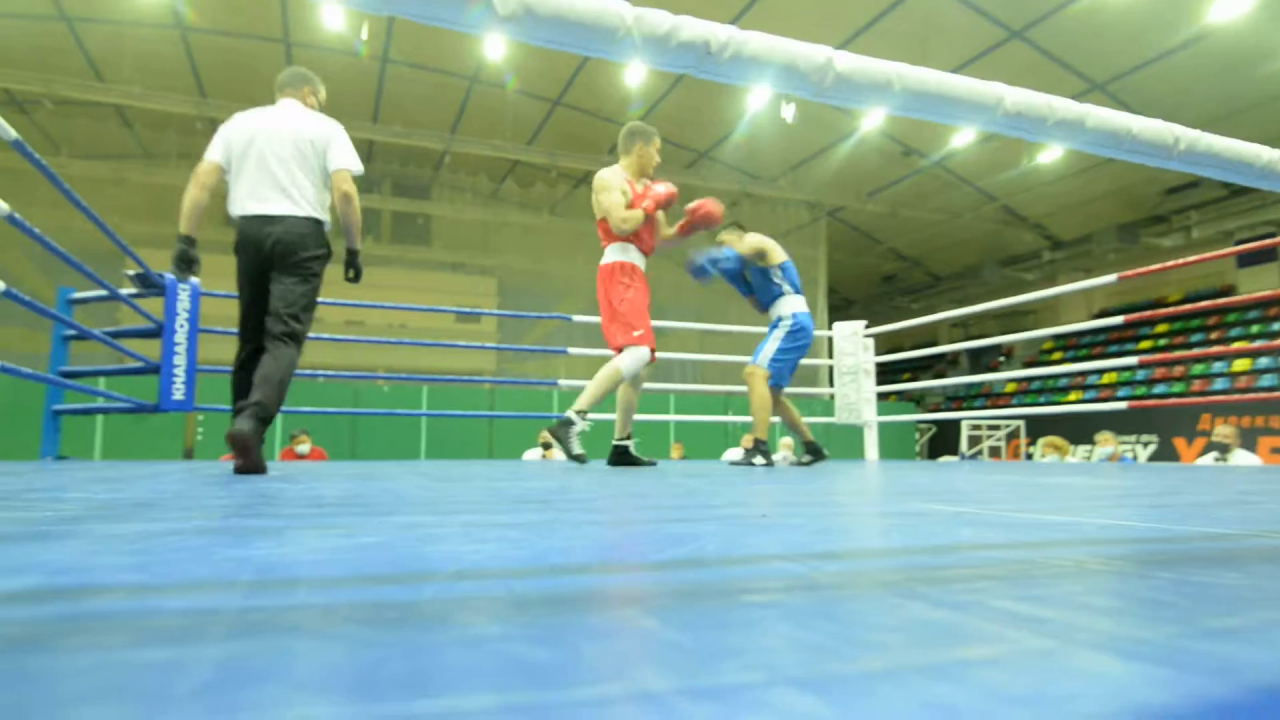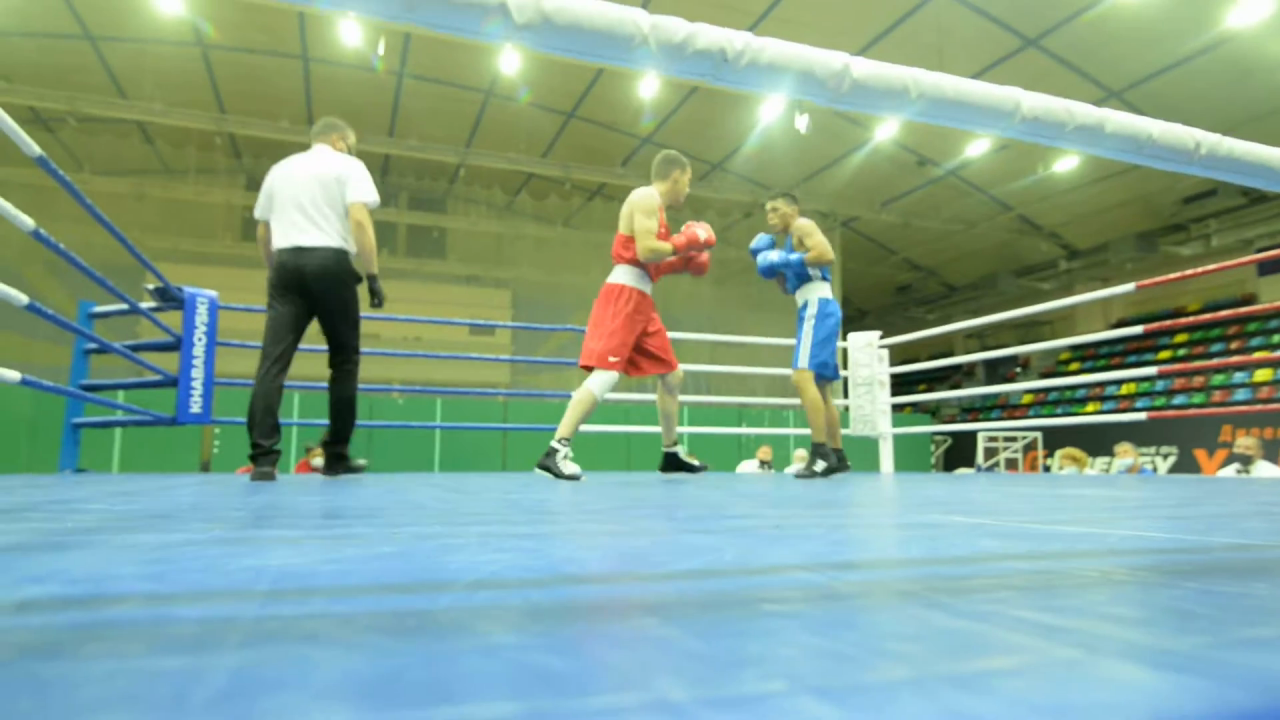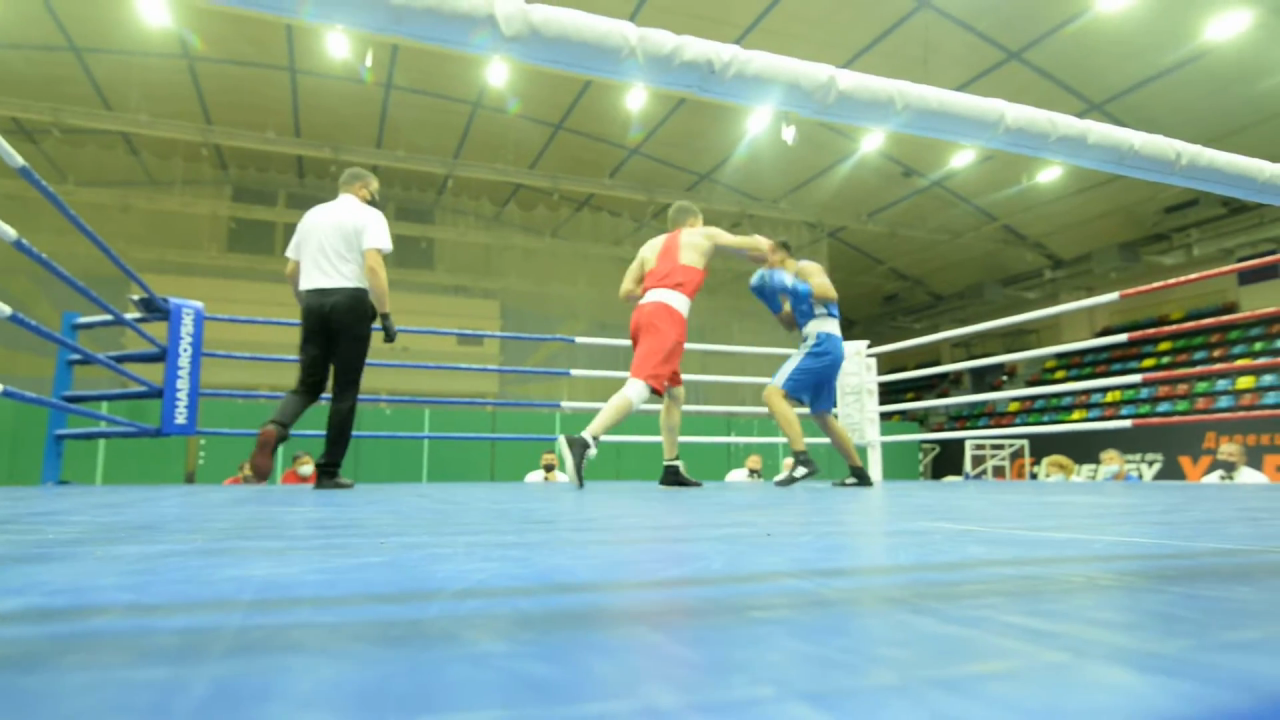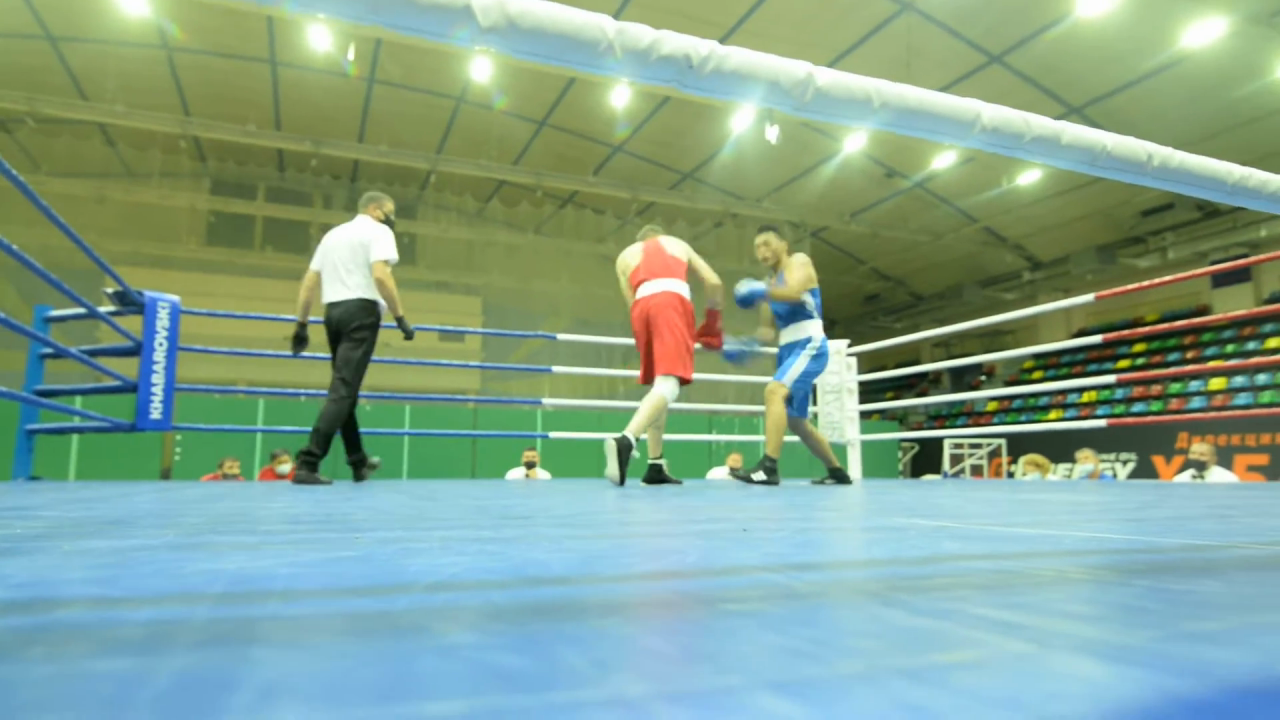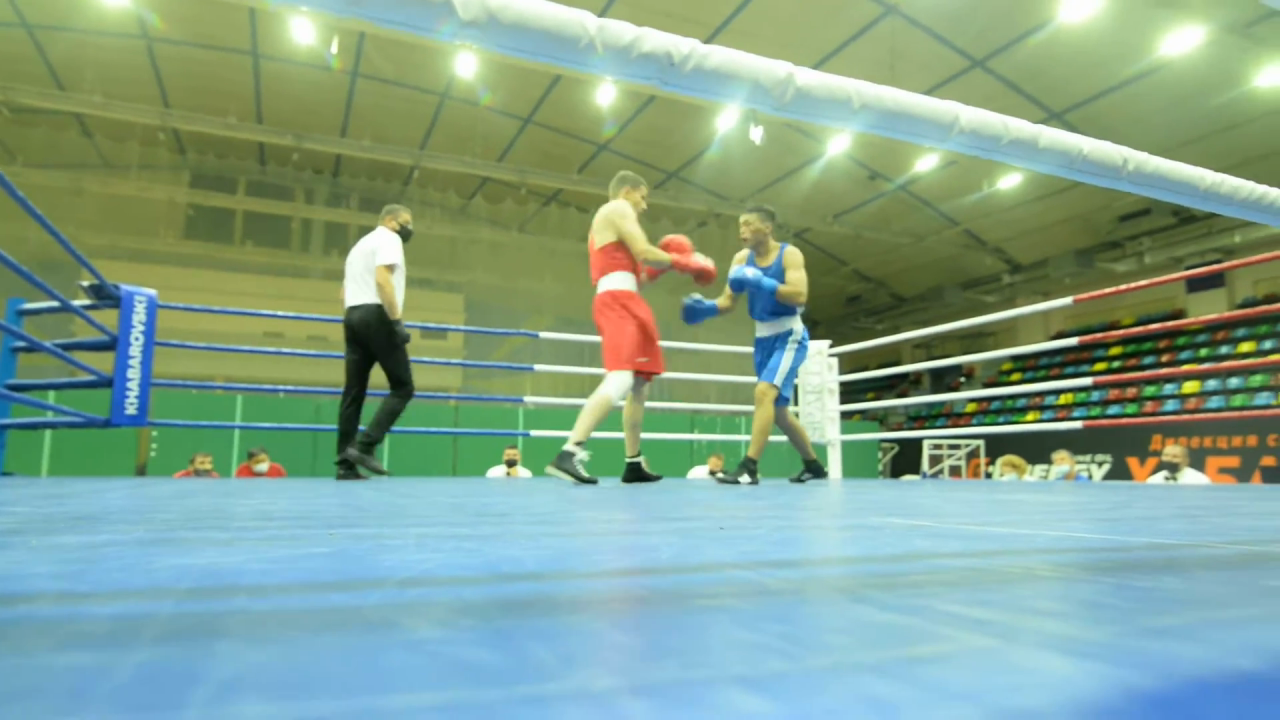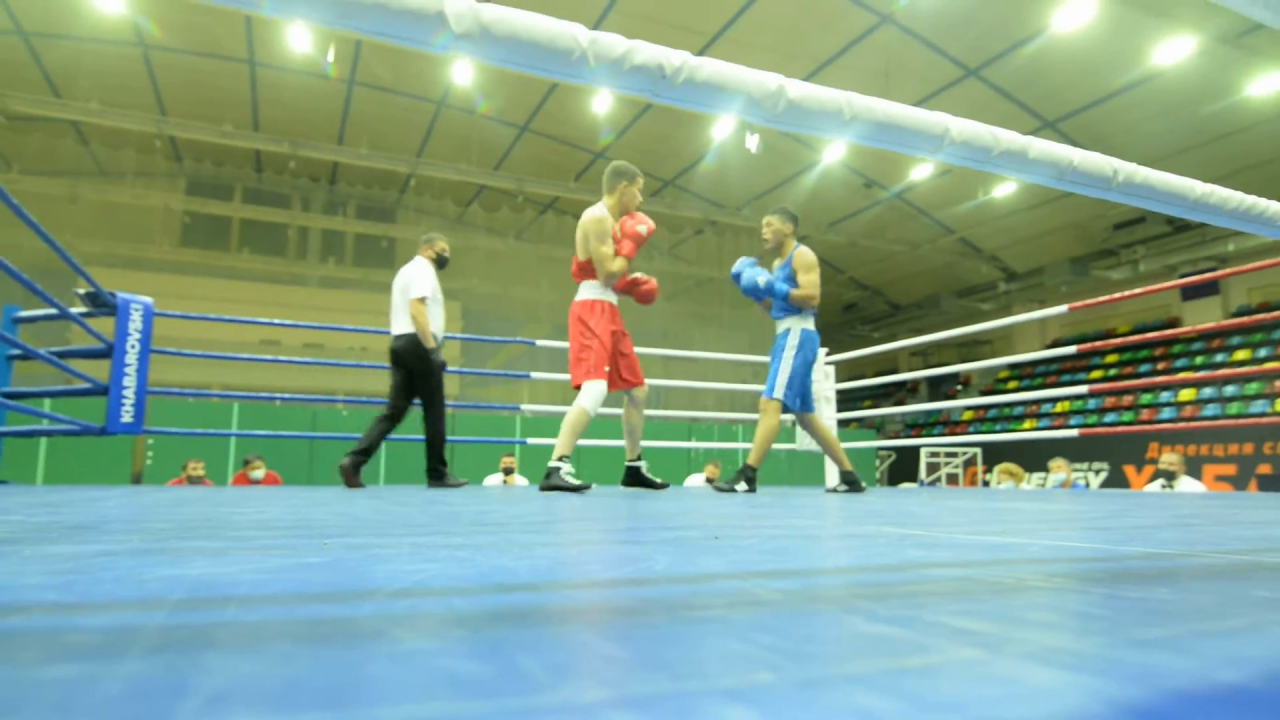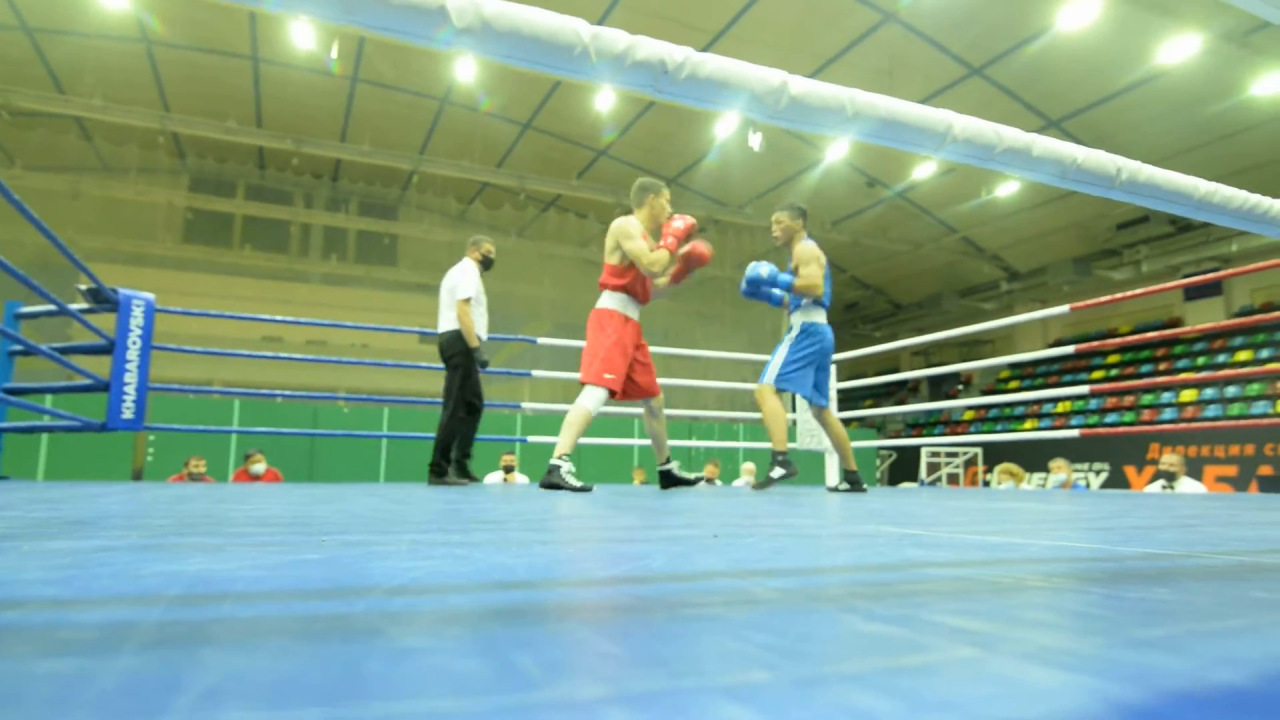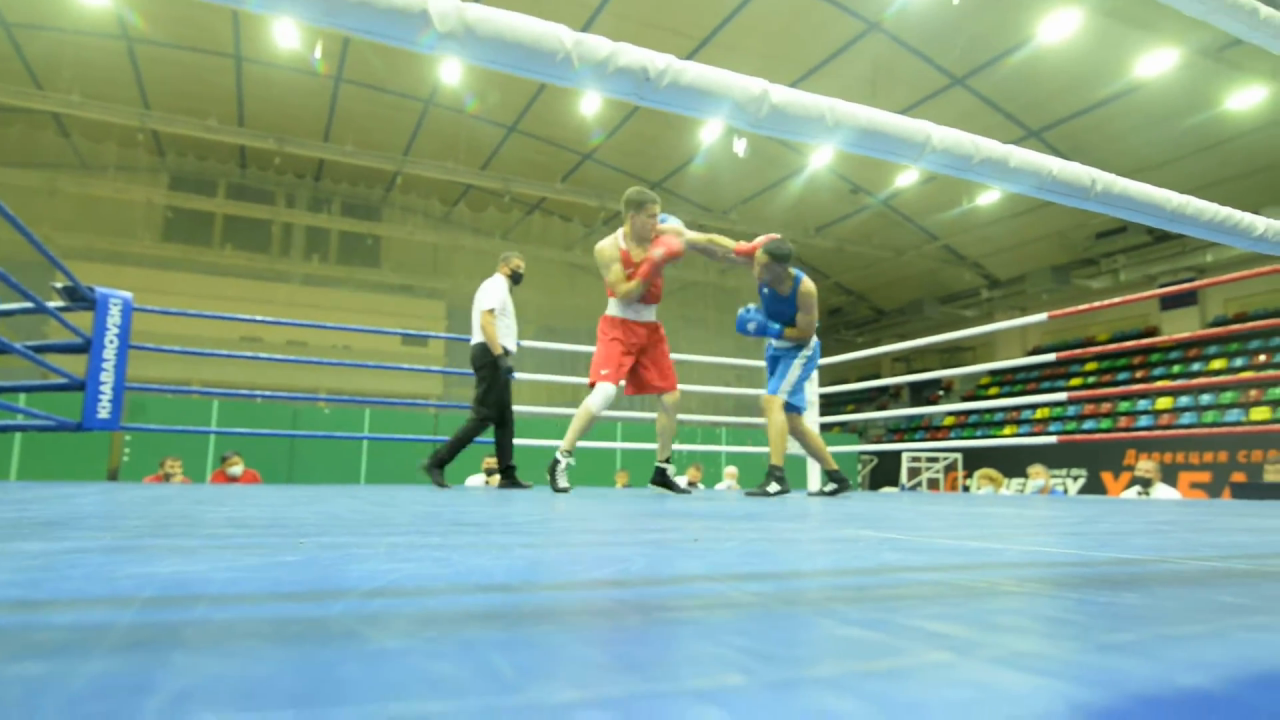
dt=0.3s
person 1, frame 1
left shoulder: (645, 186)
right shoulder: (609, 177)
left elbow: (659, 239)
right elbow: (623, 225)
left wrist: (689, 224)
right wrist: (652, 203)
left hip: (633, 278)
right hip: (621, 273)
left knee: (638, 367)
right knee: (637, 354)
left ankle: (622, 446)
right ankle: (569, 421)
person 1, frame 2
left shoulder: (655, 206)
right shoulder: (646, 197)
right elbow: (645, 252)
left wrist: (683, 262)
right wrist: (686, 244)
left hip: (640, 302)
right hip: (622, 296)
left knee: (671, 376)
right knee: (605, 375)
left ankle: (672, 453)
right ankle: (557, 451)
person 1, frame 3
left shoulder: (649, 245)
right shoulder: (703, 235)
left elbow: (625, 292)
right elbow: (751, 245)
right wrist: (766, 248)
left hip: (645, 313)
right hip: (667, 318)
left knee: (675, 394)
right knee: (638, 388)
left ankle: (672, 468)
right ankle: (582, 441)
person 1, frame 4
left shoulder: (624, 257)
right shoulder: (678, 245)
right elbow: (713, 282)
right wrist: (713, 323)
left hip: (643, 308)
right hip: (671, 303)
left knee: (664, 384)
right knee: (667, 382)
left ankle: (656, 466)
right ankle: (625, 441)
person 1, frame 5
left shoulder: (603, 229)
right shoulder: (618, 209)
right elbow: (643, 256)
left wrist: (666, 257)
right wrist: (684, 263)
left hip: (611, 302)
right hip: (618, 301)
left knee: (638, 385)
right knee: (620, 378)
left ankle: (634, 463)
right ankle: (569, 453)
person 1, frame 6
left shoulder: (607, 220)
right shoulder: (598, 217)
right elbow: (605, 274)
left wrist: (630, 284)
right wrist: (631, 242)
left hip: (606, 313)
right hip: (593, 311)
left knee: (637, 391)
right knee: (595, 389)
left ankle: (634, 468)
right ankle: (556, 468)
person 1, frame 7
left shoulder: (644, 236)
right shoulder: (625, 226)
left elbow: (655, 285)
right elbow: (653, 267)
left wrist: (685, 265)
right wrist: (672, 240)
left hip: (629, 325)
right hip: (610, 321)
left knee: (654, 401)
right knee: (597, 392)
left ankle: (667, 469)
right ankle: (558, 467)
person 1, frame 8
left shoulder: (666, 232)
right shoulder: (607, 248)
left elbow: (707, 242)
right elbow: (624, 294)
left wrist: (744, 248)
right wrist: (651, 263)
left hip: (650, 327)
right hip: (619, 326)
left knee: (669, 399)
right knee: (604, 392)
left ankle: (663, 470)
right ankle: (561, 459)
person 2, frame 1
left shoulder: (240, 122)
right shoulder: (325, 127)
left elbow: (202, 180)
right elbow: (345, 191)
left wrist: (186, 240)
right wrist: (354, 249)
left hip: (251, 235)
right hip: (302, 238)
left knee: (251, 345)
right knee: (284, 341)
left ankle: (244, 434)
right ankle: (251, 422)
person 2, frame 2
left shoulder: (280, 169)
right shoulder: (349, 167)
left elbow: (263, 234)
right elbow: (359, 219)
right wrist: (373, 277)
left hip: (287, 266)
right hip: (330, 266)
left knee: (274, 361)
right knee: (344, 363)
left ankle: (263, 456)
right ankle: (335, 453)
person 2, frame 3
left shoulder: (311, 215)
right shoulder: (369, 216)
left elbow: (291, 270)
right elbow: (373, 265)
right wrist: (386, 316)
left hip: (313, 302)
right hip: (350, 303)
left knee: (308, 387)
right knee: (345, 391)
left ankle: (273, 430)
right ankle: (328, 472)
person 2, frame 4
left shoulder: (332, 234)
right shoulder: (378, 231)
left elbow: (308, 282)
right elbow: (381, 275)
left wrist: (301, 324)
right wrist: (401, 318)
left hip: (333, 313)
right hip: (361, 312)
left knee: (345, 388)
right knee: (343, 389)
left ankle: (358, 460)
right ankle: (308, 461)
person 2, frame 5
left shoulder: (360, 245)
right shoulder: (389, 239)
left elbow: (346, 292)
right elbow: (382, 279)
left wrist: (348, 331)
right wrist: (397, 322)
left hip: (354, 317)
right hip: (376, 316)
left knee: (353, 392)
right knee: (403, 388)
left ankle: (346, 464)
right ankle: (364, 446)
person 2, frame 6
left shoulder: (406, 271)
right shoulder: (423, 271)
right elbow: (417, 310)
right wrist: (433, 349)
left hip: (399, 343)
right hip: (418, 344)
left knee: (394, 411)
right knee: (434, 410)
left ankle: (354, 460)
right ankle: (437, 473)
person 2, frame 7
left shoulder: (458, 272)
right shoulder: (468, 271)
right elbow: (463, 312)
right wrist: (476, 349)
left hip: (452, 342)
right hip: (460, 342)
left knee: (472, 405)
right knee: (457, 407)
left ankle: (460, 464)
right ankle: (438, 471)
person 2, frame 8
left shoulder: (501, 290)
right shoulder: (495, 286)
right elbow: (486, 322)
right wrist: (501, 357)
left hip: (491, 358)
right hip: (491, 356)
left knee: (503, 417)
right knee: (483, 416)
left ankle: (508, 476)
right ankle: (437, 463)
person 3, frame 1
left shoulder: (758, 242)
right shoulder: (755, 261)
left elbow: (741, 251)
right elbow: (763, 306)
left wrist: (708, 261)
right wrist: (740, 283)
left hip: (793, 322)
right hip: (788, 323)
left knee: (755, 374)
right knee: (772, 392)
left ankle: (760, 450)
right ankle: (812, 447)
person 3, frame 2
left shoulder: (803, 225)
right shoulder: (789, 239)
left elbow: (828, 256)
right elbow: (788, 286)
left wrist: (787, 259)
right wrist: (771, 265)
left hip: (819, 309)
right hip: (813, 312)
left knee: (803, 377)
right knee: (820, 388)
left ankle: (822, 452)
right ankle: (836, 454)
person 3, frame 3
left shoulder: (806, 268)
right shoulder: (793, 277)
left elbow: (830, 295)
right elbow: (790, 324)
left wrist: (793, 286)
right wrist: (770, 298)
left hip: (821, 342)
right hip: (828, 347)
left knee: (773, 395)
right knee: (822, 417)
left ankle: (802, 460)
right ankle: (859, 473)
person 3, frame 4
left shoulder: (800, 262)
right shoulder: (770, 279)
left elbow: (793, 291)
right elbow: (770, 331)
left wrist: (759, 290)
left hip: (811, 345)
right hip: (788, 350)
left knee: (775, 391)
right knee: (797, 425)
left ankle: (767, 467)
right ankle: (838, 471)
person 3, frame 5
left shoulder: (790, 254)
right shoulder: (742, 259)
left elbow: (799, 296)
right elbow: (727, 301)
left wrist: (760, 281)
right wrist: (705, 307)
left hip: (790, 337)
right hip: (763, 341)
left knee: (764, 393)
right knee: (779, 413)
left ankle: (748, 468)
right ankle: (813, 465)
person 3, frame 6
left shoulder: (802, 254)
right shoulder: (778, 264)
left elbow: (811, 298)
right elbow: (772, 307)
left wrist: (770, 286)
right wrist: (754, 285)
left hip: (798, 337)
right hip: (788, 339)
left knee: (770, 403)
right knee: (805, 417)
left ankle: (746, 477)
right ankle: (850, 477)
person 3, frame 7
left shoulder: (804, 248)
right shoulder: (803, 253)
left elbow: (815, 289)
left wrist: (777, 278)
right wrist: (766, 292)
left hip: (806, 331)
right hip: (819, 334)
left knee: (765, 389)
right knee: (822, 412)
left ankle: (782, 460)
right ankle: (853, 477)
person 3, frame 8
left shoulder: (804, 289)
right shoulder: (763, 257)
left elbow: (801, 336)
left wrist: (765, 328)
left hip: (801, 350)
right hip: (774, 349)
left knee: (772, 402)
right knee: (792, 420)
left ankle: (776, 478)
right ankle: (835, 477)
